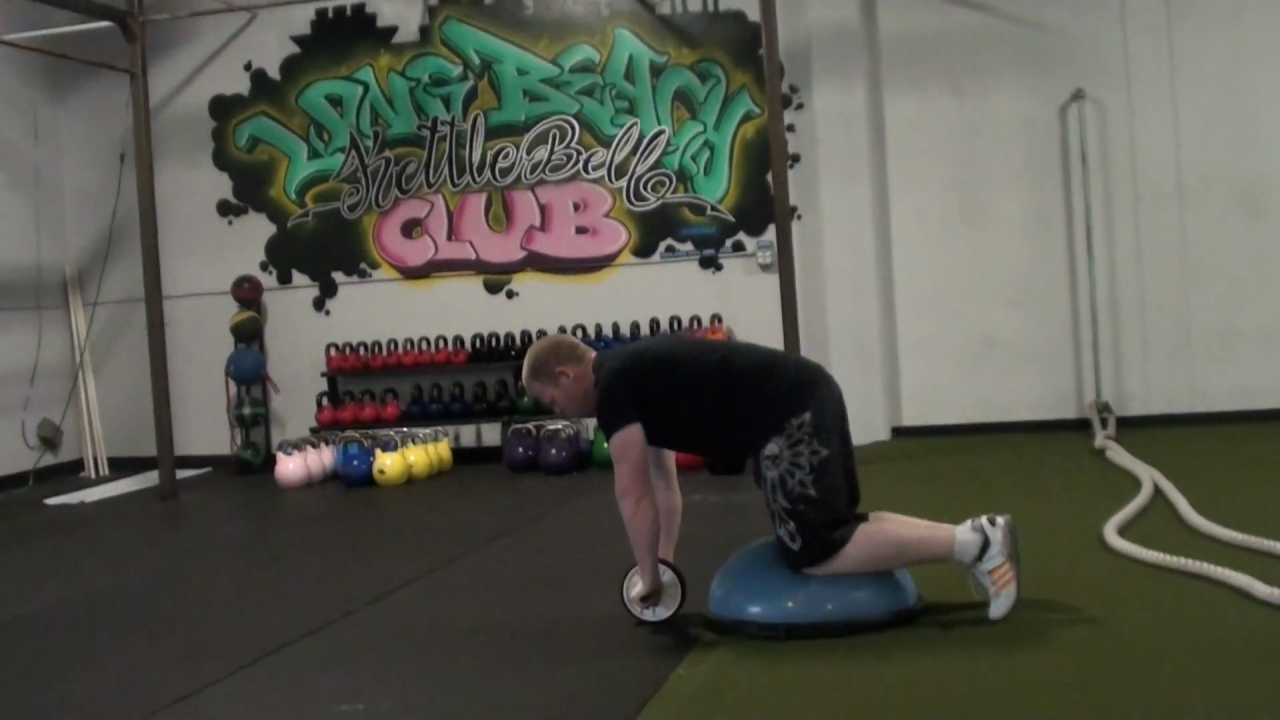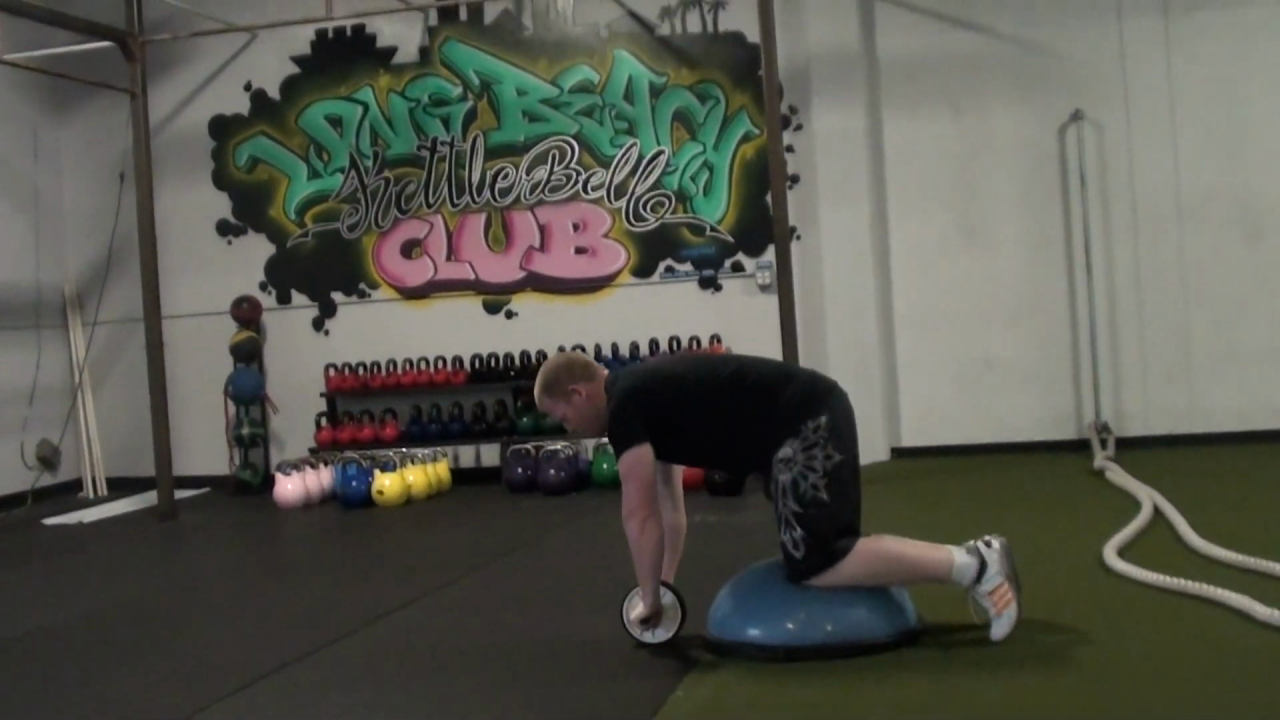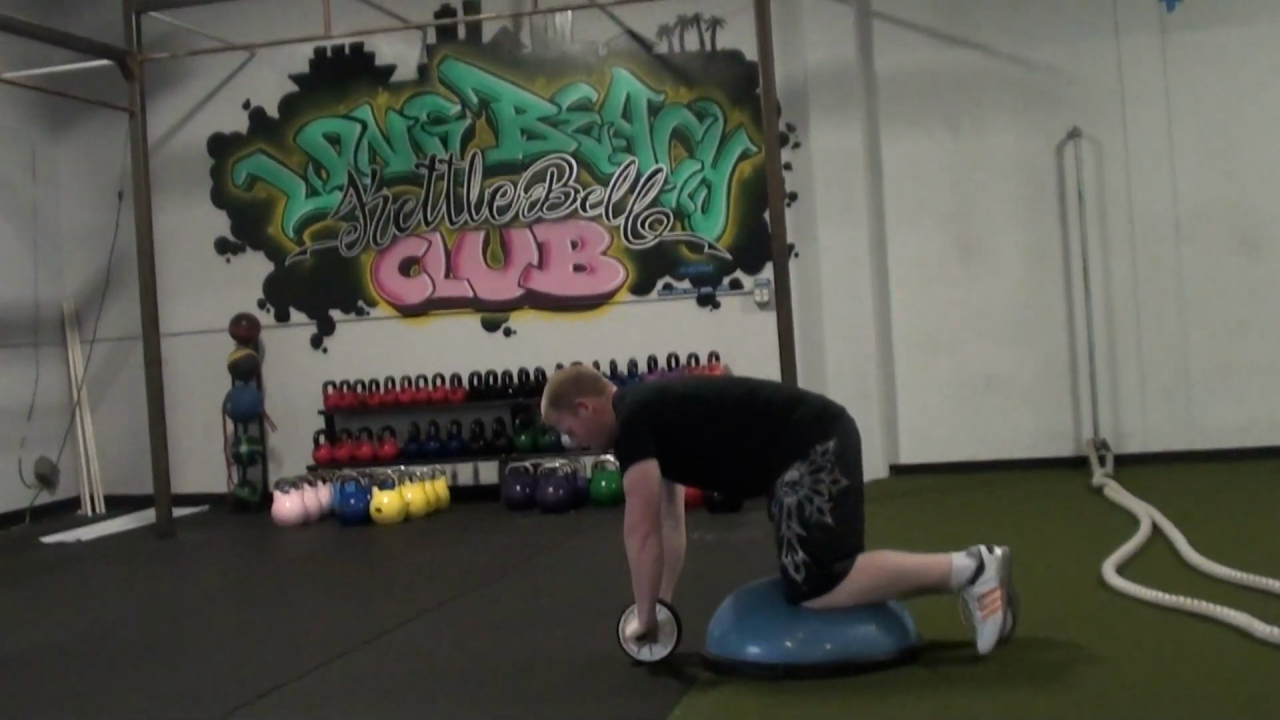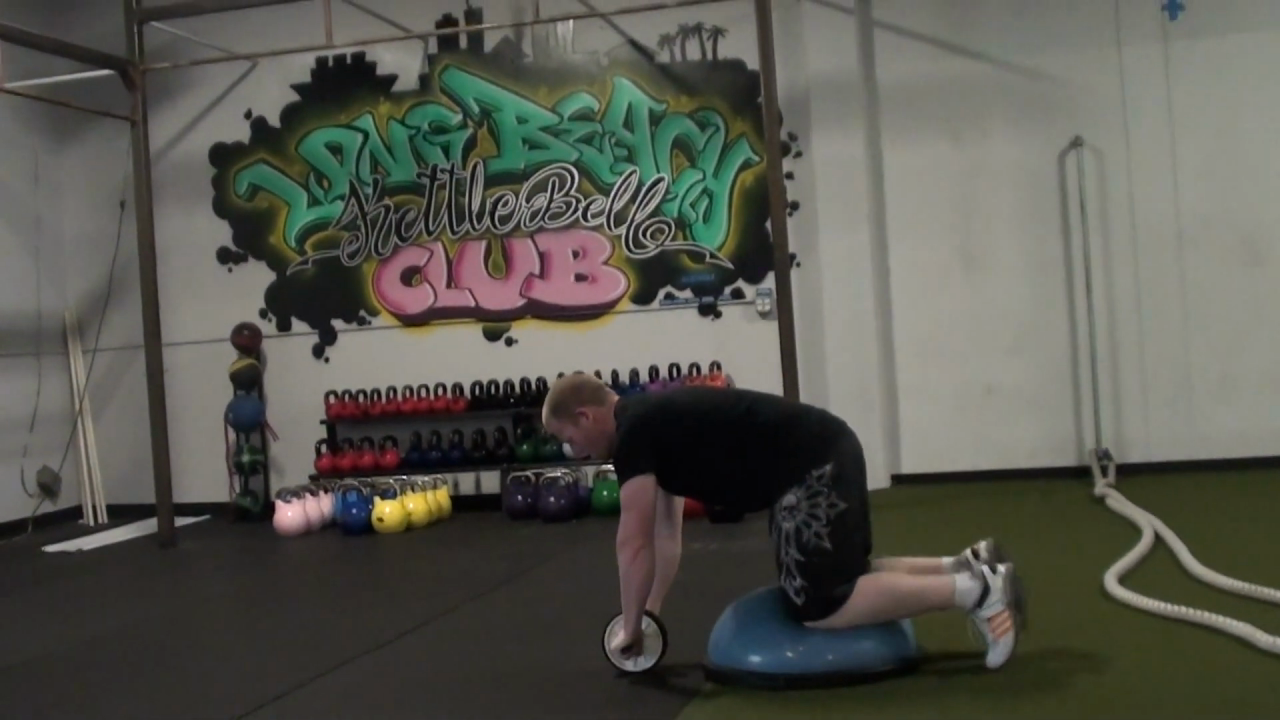
dt=0.3s
person 1, frame 1
left shoulder: (612, 385)
right shoulder: (635, 375)
left elbow: (634, 494)
right elbow: (661, 479)
left wrist: (650, 577)
right wrist: (665, 562)
left hip: (791, 415)
right hip: (808, 397)
left knee: (814, 549)
right knee: (836, 524)
left ankle: (973, 544)
right ankle: (974, 533)
person 1, frame 2
left shoulder: (625, 404)
right shoulder: (645, 395)
left elbow: (640, 514)
right elbow: (668, 500)
left wrist: (650, 599)
right wrist: (667, 584)
left hip: (803, 422)
right hip: (815, 414)
left knee: (815, 562)
right knee: (835, 548)
left ankle: (969, 567)
right ankle: (972, 556)
person 1, frame 3
left shoulder: (633, 421)
right shoulder: (652, 411)
left elbow: (641, 531)
right elbow: (669, 521)
left wrist: (645, 617)
right wrist: (662, 603)
left hip: (812, 448)
right hip: (821, 440)
left knee: (814, 585)
right knee: (836, 569)
left ankle: (966, 568)
right ankle: (970, 568)
person 1, frame 4
left shoulder: (633, 432)
right shoulder: (653, 423)
left elbow: (634, 544)
right elbow: (665, 532)
left wrist: (630, 628)
right wrist: (652, 613)
left hip: (811, 467)
right hip: (825, 453)
left knee: (817, 604)
right knee: (841, 580)
left ankle: (973, 589)
right ankle: (967, 567)
